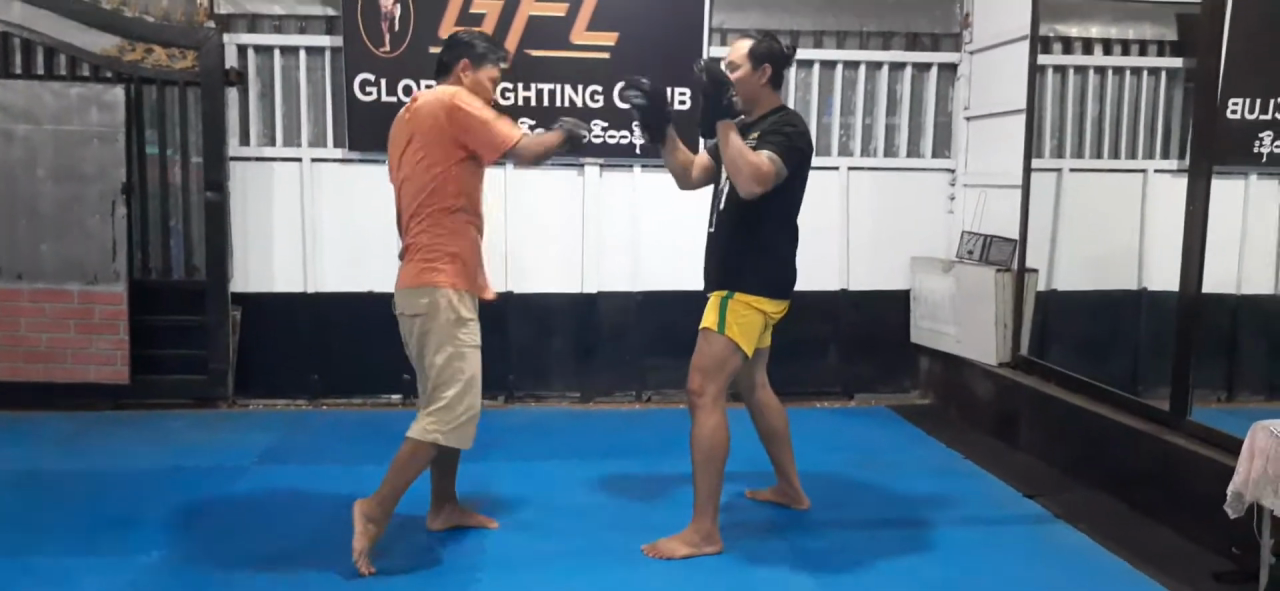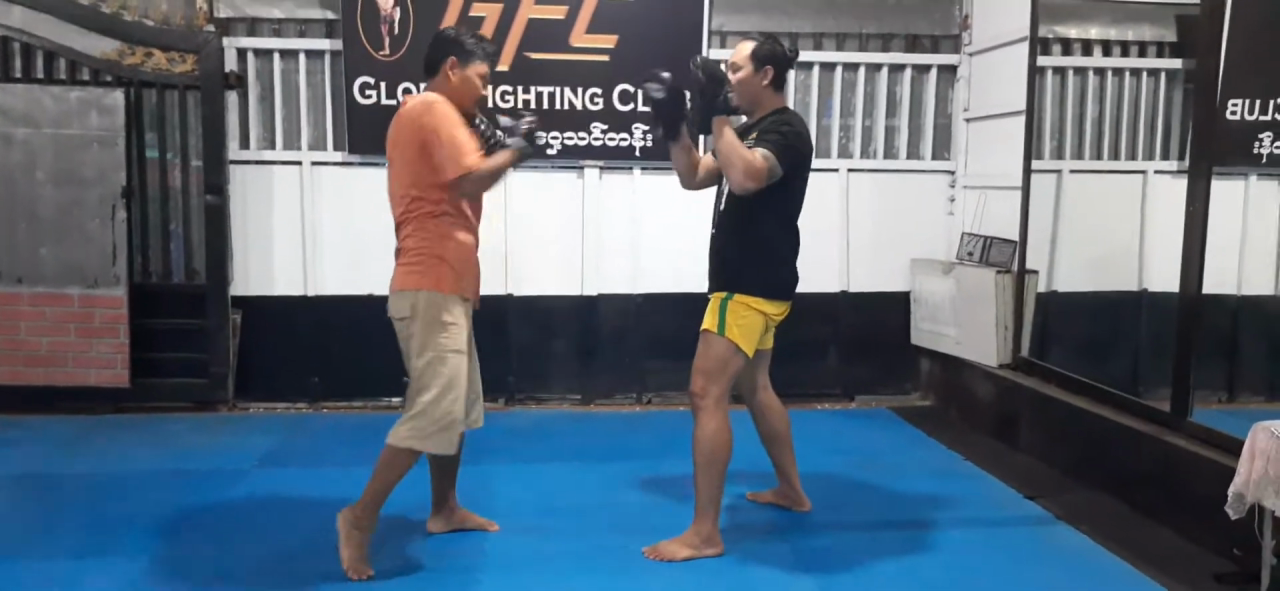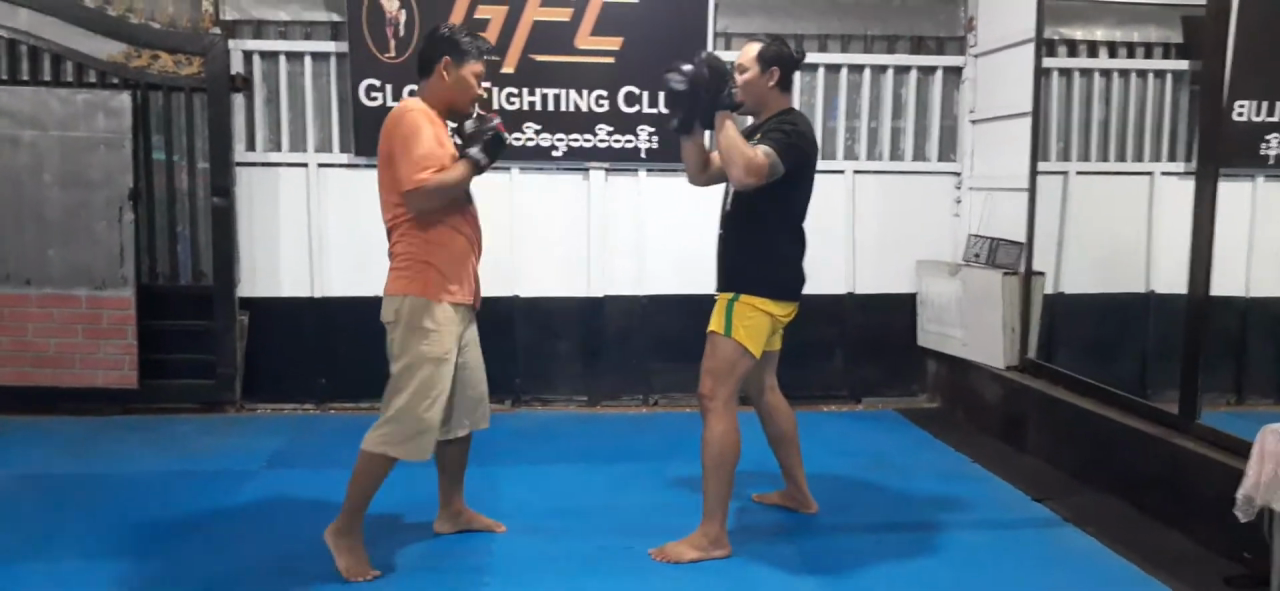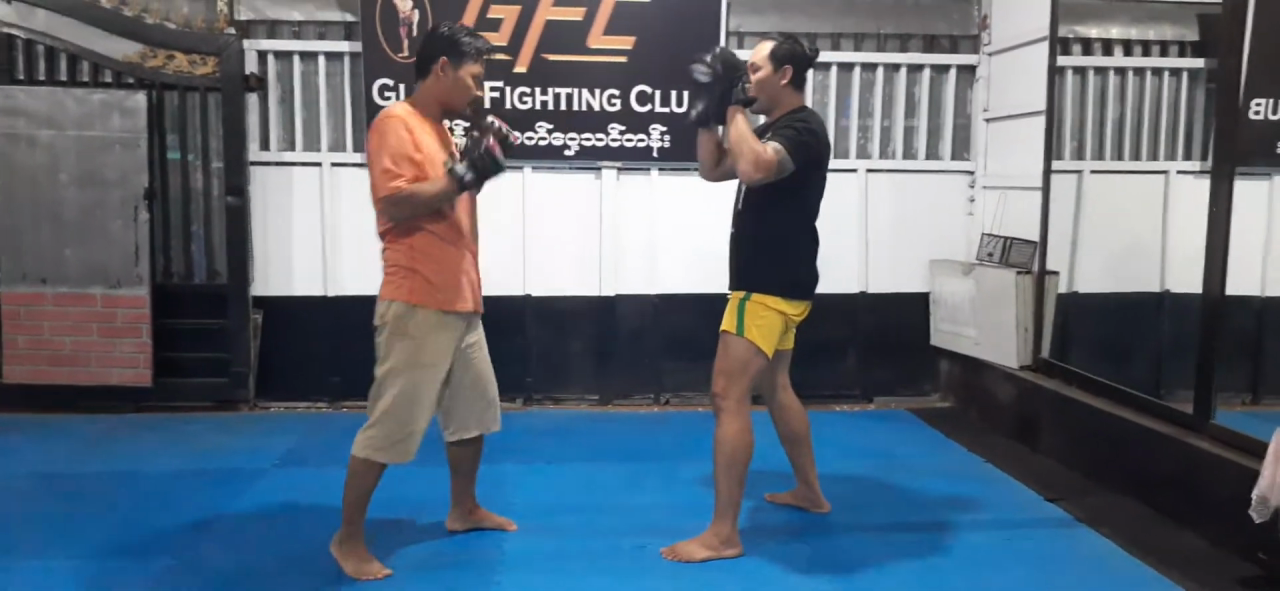
dt=0.1s
person 1, frame 1
left shoulder: (410, 115)
right shoulder: (453, 103)
right elbow: (522, 148)
right wrist: (567, 131)
left hip: (420, 282)
right hip: (440, 286)
left knee: (457, 401)
right knee: (450, 407)
left ankle: (443, 505)
right ankle: (378, 508)
person 1, frame 2
left shoulder: (421, 115)
right shoulder: (432, 110)
right elbow: (470, 180)
left wrist: (504, 145)
right wrist: (515, 144)
left hip: (440, 287)
right hip: (433, 289)
left knee: (457, 404)
right knee: (434, 411)
left ankle: (445, 508)
right ankle: (360, 516)
person 1, frame 3
left shoulder: (436, 123)
right shoulder: (411, 118)
right elbow: (419, 198)
left wrist: (474, 148)
right wrist: (474, 156)
left hip: (453, 295)
right hip: (421, 297)
left knee: (465, 405)
right knee: (409, 416)
left ankle: (452, 510)
right ankle: (345, 529)
person 1, frame 4
left shoulder: (436, 126)
right shoulder: (396, 122)
right elbow: (395, 206)
left wrist: (477, 165)
right wrist: (461, 173)
left hip: (457, 300)
right hip: (415, 303)
left knee: (475, 406)
right knee: (394, 420)
left ankle: (465, 508)
right ankle: (349, 535)
person 2, frame 1
left shoulder: (786, 129)
right shoulder: (744, 129)
left elbow: (752, 183)
right elbow: (689, 178)
left wrist: (721, 118)
right wrist: (659, 126)
left hip: (752, 283)
right hip: (743, 280)
left knee: (704, 392)
right knee: (752, 383)
left ankle: (703, 531)
right ankle: (790, 488)
person 2, frame 2
left shoulder: (786, 130)
right shoulder: (747, 128)
left elbow: (745, 179)
right elbow: (695, 177)
left wrist: (717, 115)
right wrist: (674, 123)
left hip: (753, 285)
right hip: (747, 281)
left knee: (706, 393)
right knee: (754, 385)
left ankle: (704, 532)
right ankle: (791, 490)
person 2, frame 3
left shoulder: (791, 130)
right shoulder: (759, 130)
left elbow: (745, 174)
right elbow: (700, 175)
left wrist: (721, 109)
right wrist: (689, 118)
left hip: (759, 287)
right hip: (758, 283)
left knee: (715, 396)
right knee: (761, 386)
left ankle: (712, 534)
right ankle: (798, 492)
person 2, frame 4
left shoulder: (803, 128)
right shoulder: (772, 128)
left elbow: (753, 169)
right elbow: (714, 169)
left wrist: (732, 105)
right wrist: (708, 114)
left hip: (771, 285)
right hip: (771, 282)
left knee: (728, 395)
right knee: (774, 385)
left ankle: (723, 534)
right ankle: (810, 491)
